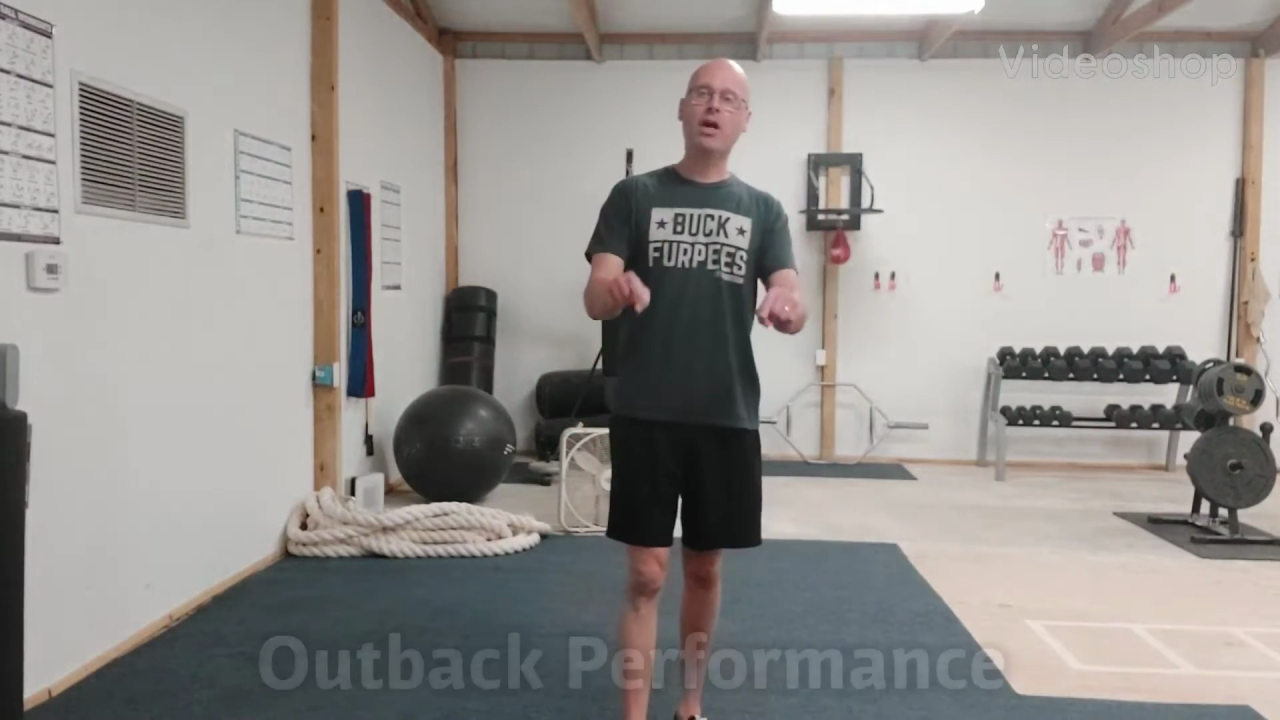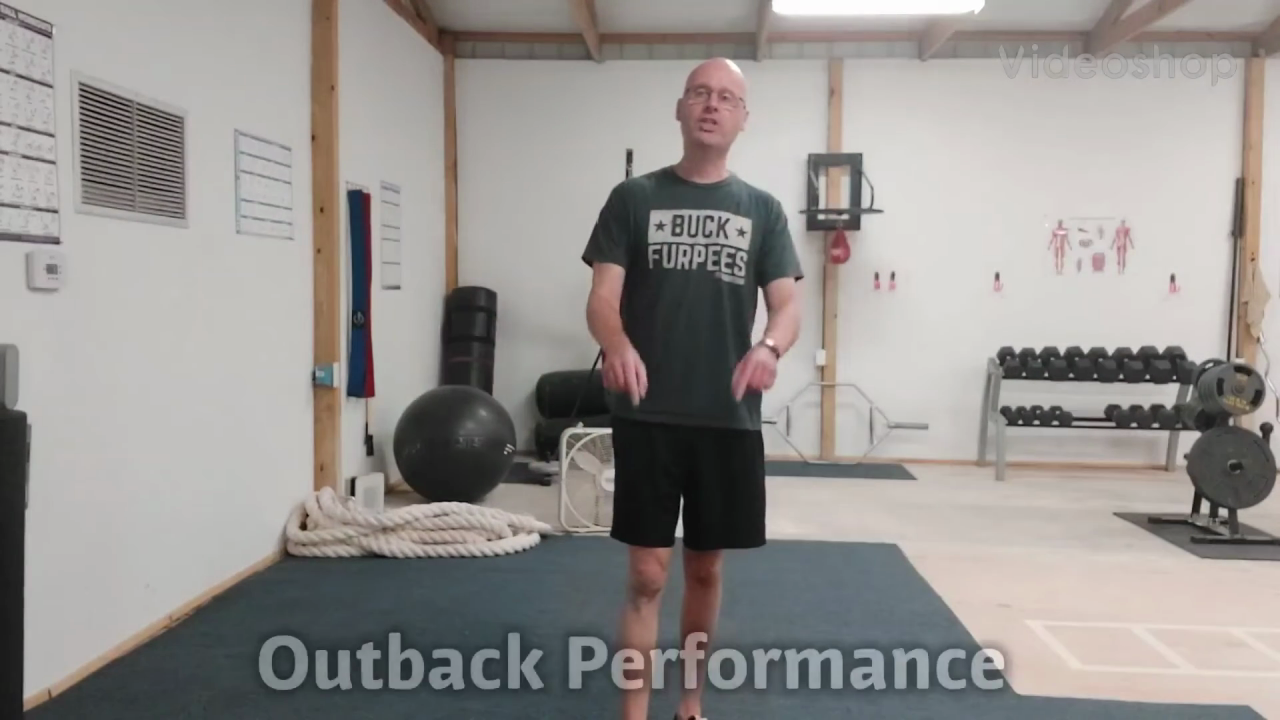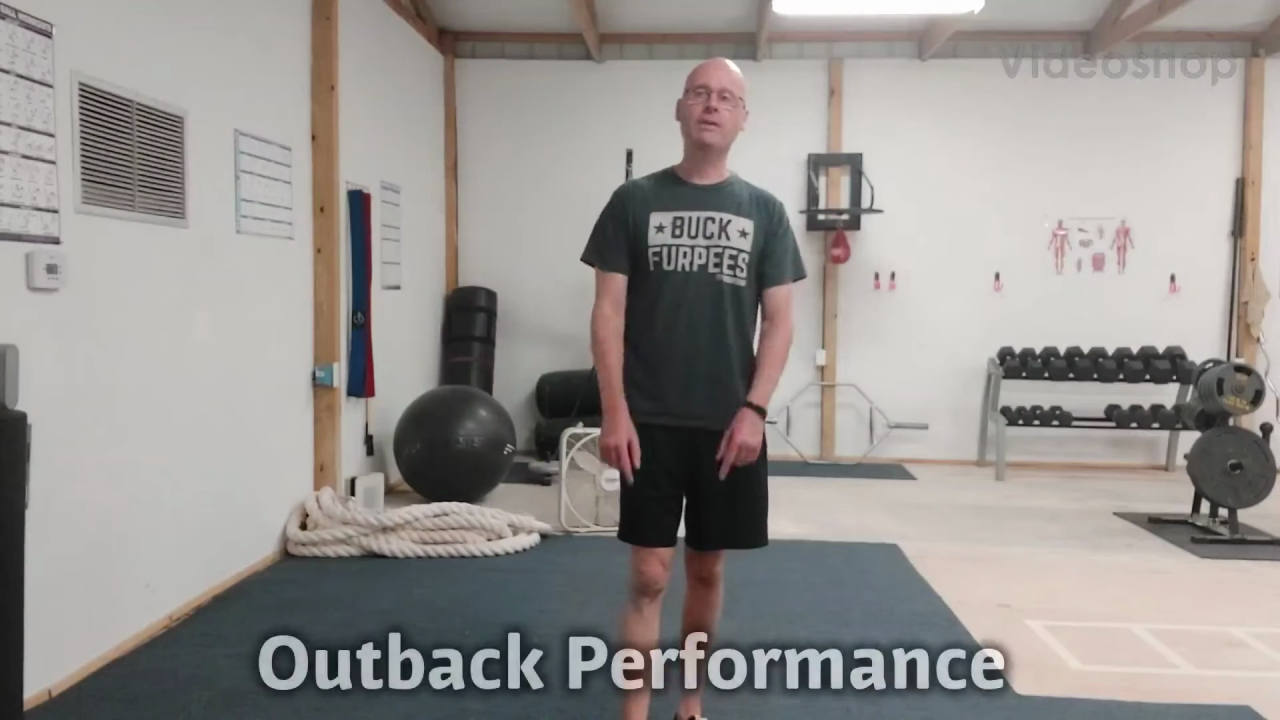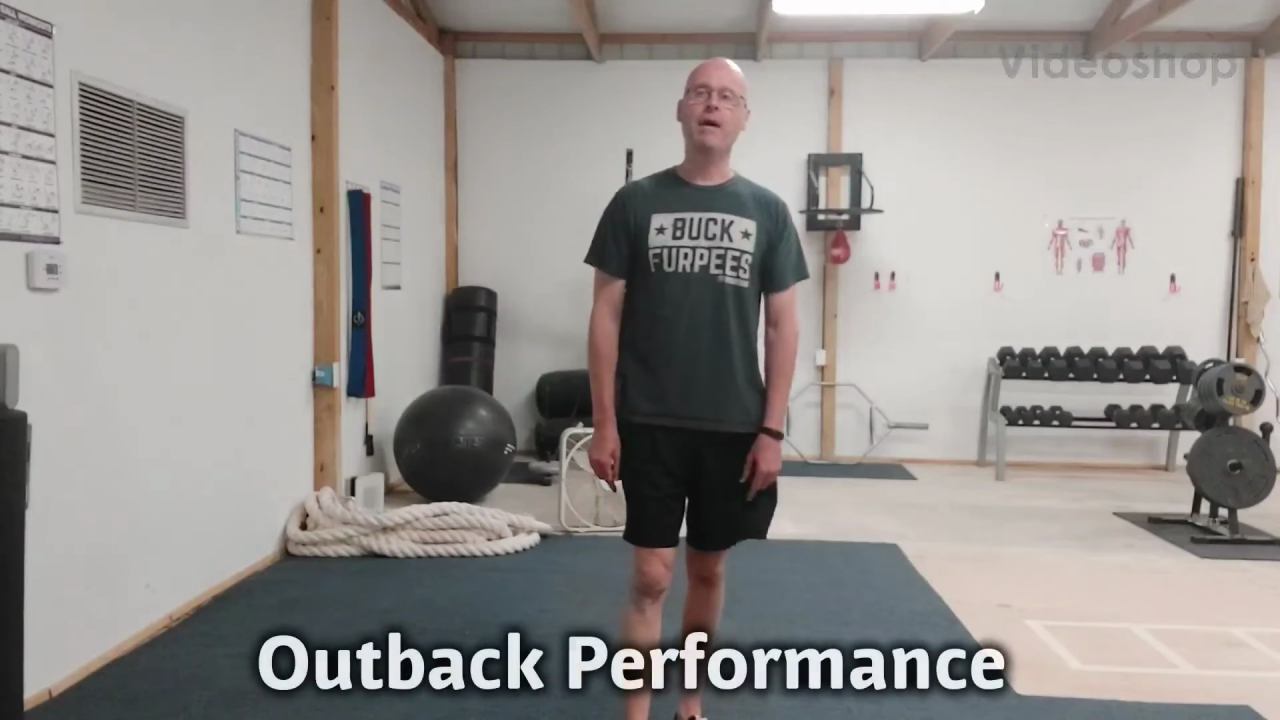
dt=0.2s
person 1, frame 1
left shoulder: (763, 210)
right shoulder: (634, 195)
left elbow: (793, 309)
right elbow: (594, 301)
left wrist: (785, 307)
right wrist: (619, 288)
left hip: (728, 419)
right hip: (645, 416)
left knee: (704, 568)
right knee: (646, 574)
person 1, frame 2
left shoulder: (762, 209)
right shoulder: (633, 198)
left elbow: (788, 308)
right elbow: (601, 299)
left wrist: (769, 346)
right wrist: (618, 346)
left hip: (728, 422)
right hip: (648, 419)
left knee: (706, 568)
right knee: (646, 575)
person 1, frame 3
left shoulder: (764, 210)
right shoulder: (634, 200)
left elbow: (779, 319)
right elbow: (608, 309)
left wrist: (754, 409)
right wrist: (615, 412)
left hip: (727, 427)
right hip: (650, 422)
left knee: (707, 569)
right knee: (649, 575)
person 1, frame 4
left shoulder: (767, 210)
right shoulder: (635, 202)
left elbow: (782, 325)
right elbow: (606, 315)
left wrist: (772, 430)
right wrist: (604, 423)
left hip: (733, 426)
right hip: (650, 423)
left knee: (709, 568)
right knee: (651, 574)
